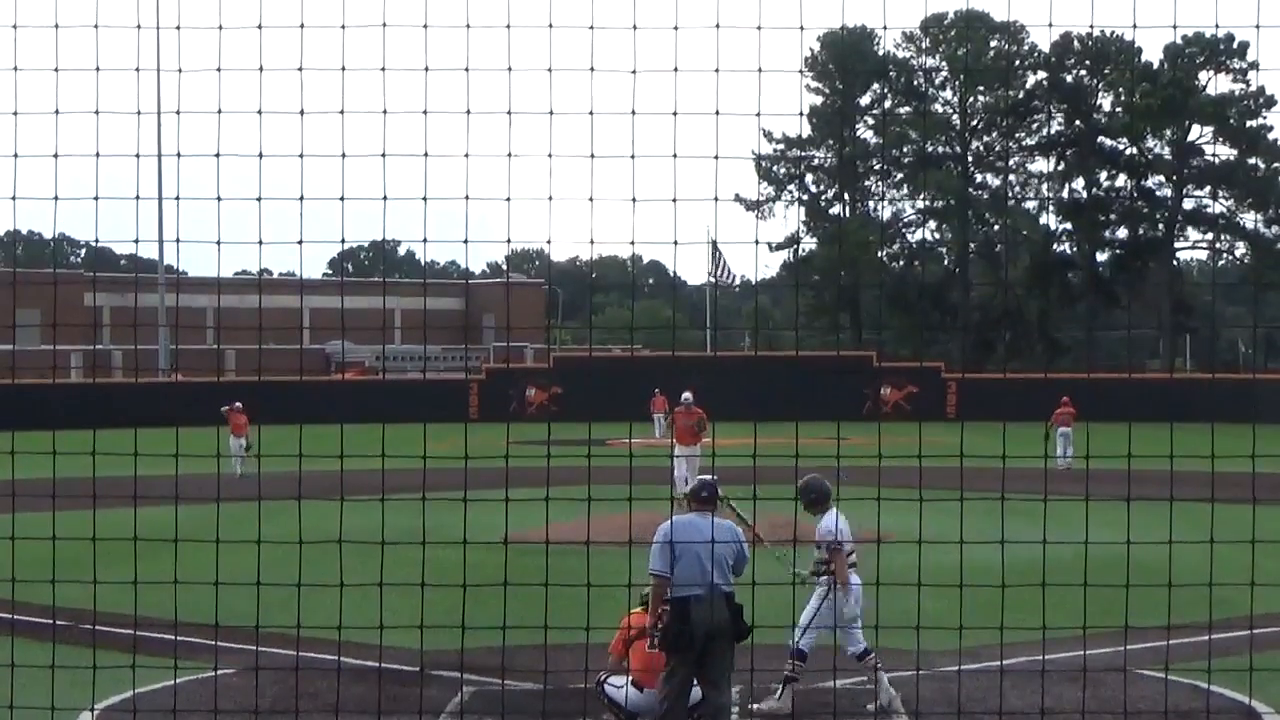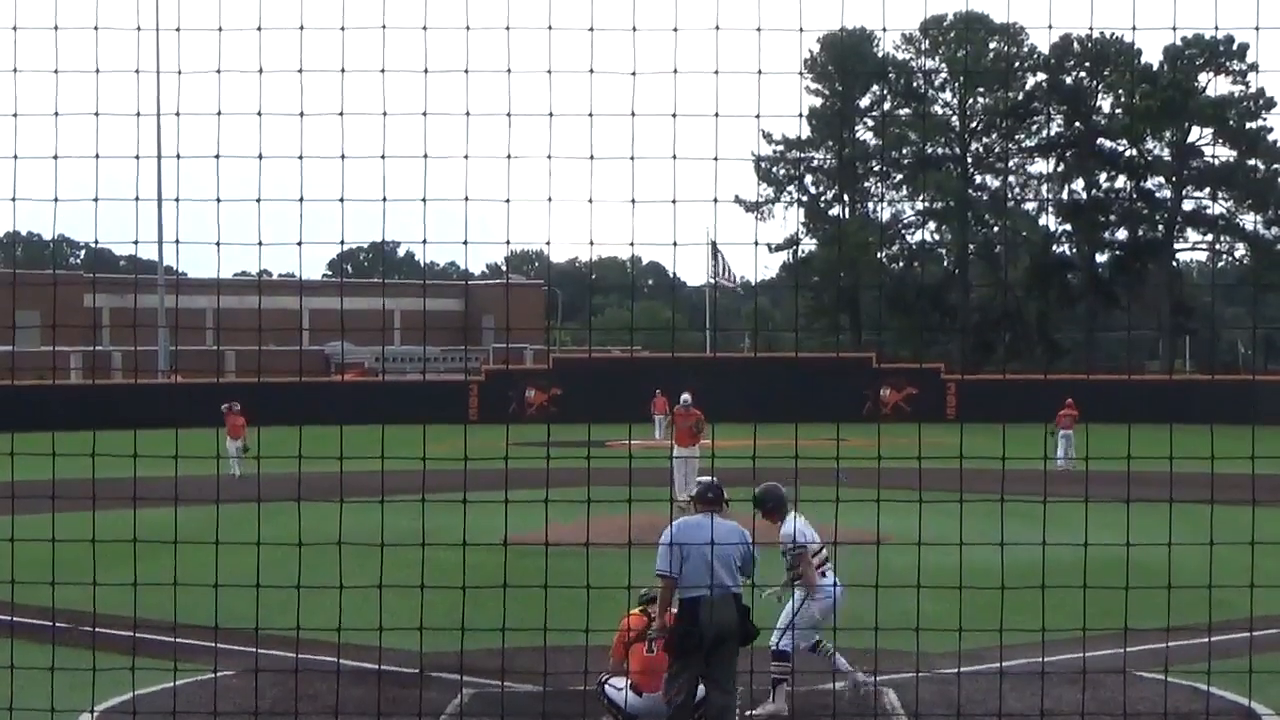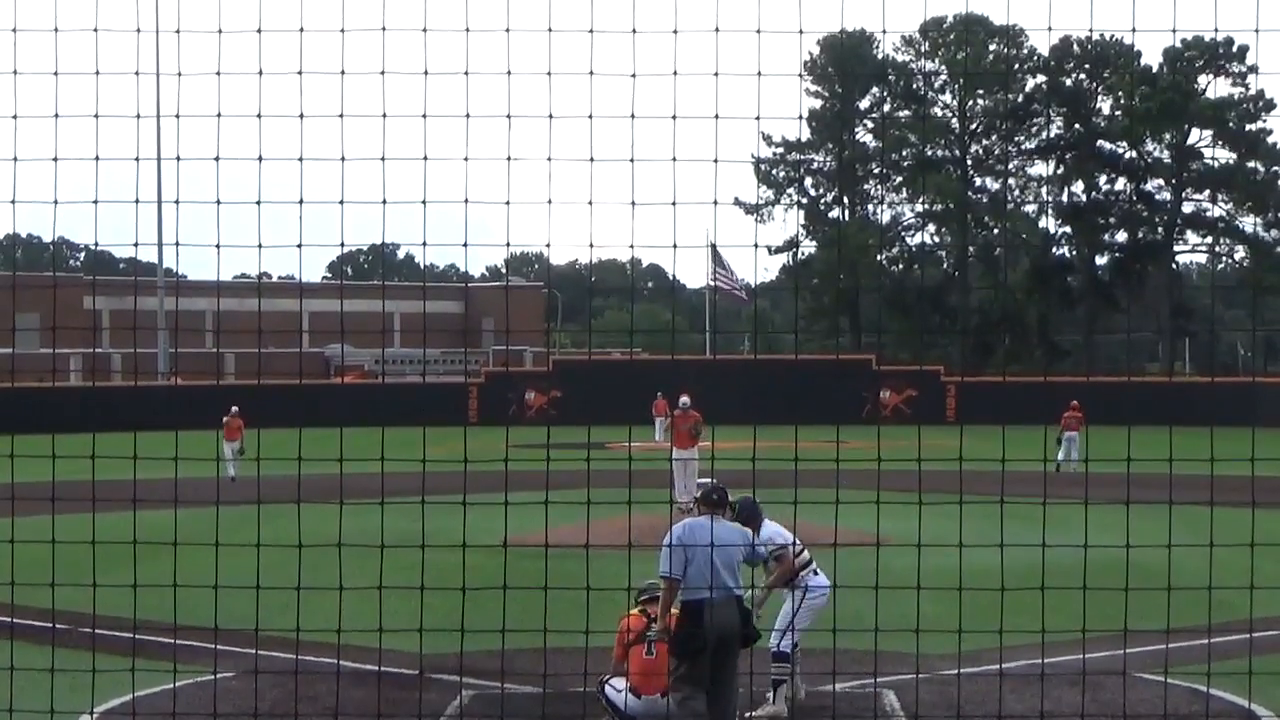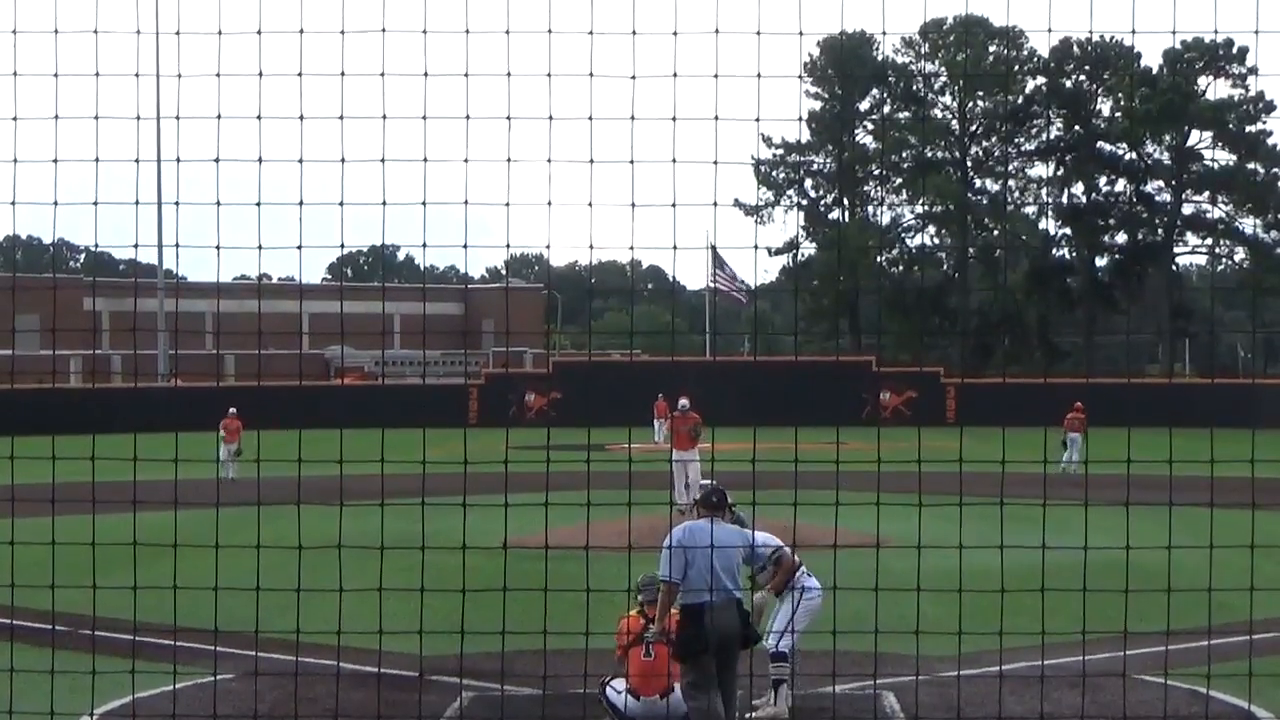
dt=0.2s
person 1, frame 1
left shoulder: (671, 527)
right shoulder: (732, 530)
left elbow: (660, 578)
right elbow: (739, 571)
left wrist: (653, 614)
left hip: (685, 612)
right hip: (723, 610)
left knee: (676, 680)
right knee: (718, 681)
person 1, frame 2
left shoulder: (679, 528)
right shoulder: (738, 532)
left elbow: (668, 579)
right elbow: (749, 571)
left wrist: (661, 616)
left hip: (693, 613)
right hip: (730, 611)
left knee: (680, 683)
right knee: (723, 684)
person 1, frame 3
left shoulder: (682, 530)
right shoulder: (741, 533)
left elbow: (671, 581)
right elbow: (761, 559)
left wrist: (663, 617)
left hip: (697, 615)
right hip: (733, 614)
left knee: (687, 683)
right knee: (725, 686)
person 1, frame 4
left shoulder: (682, 533)
right shoulder: (739, 535)
left elbow: (669, 584)
left wrist: (660, 620)
left hip: (696, 620)
right hip: (732, 617)
left knee: (700, 690)
right knee: (725, 687)
person 2, frame 1
left shoulder: (827, 524)
right shoulder: (836, 516)
left elbow: (839, 563)
left wrist: (845, 600)
right wrist: (811, 573)
left hip: (835, 590)
right hip: (850, 587)
left knee: (799, 640)
right knee: (856, 645)
left ankle: (782, 699)
right ankle: (888, 697)
person 2, frame 2
left shoulder: (789, 531)
right shoulder: (797, 521)
left elbow: (807, 567)
left wrist: (812, 600)
right wrist: (783, 586)
left hip: (815, 591)
right hip: (827, 586)
left knee: (780, 642)
right knee: (811, 639)
right ankle: (858, 679)
person 2, frame 3
left shoulder: (769, 534)
right shoulder: (762, 534)
left elbow: (788, 566)
right elbow: (775, 570)
left wrist: (765, 589)
right wrist: (757, 598)
left hip: (808, 589)
right hip: (811, 587)
left knee: (780, 641)
right knee: (787, 637)
right ankle: (793, 687)
person 2, frame 4
left shoulder: (760, 542)
right shoulder: (751, 544)
left elbow: (789, 564)
right elbow: (759, 579)
left wrist: (769, 590)
right wrist: (756, 611)
left hip: (803, 590)
right hip: (792, 591)
left knee: (778, 642)
right knee: (773, 639)
left ankle: (778, 705)
right ankle: (780, 694)
